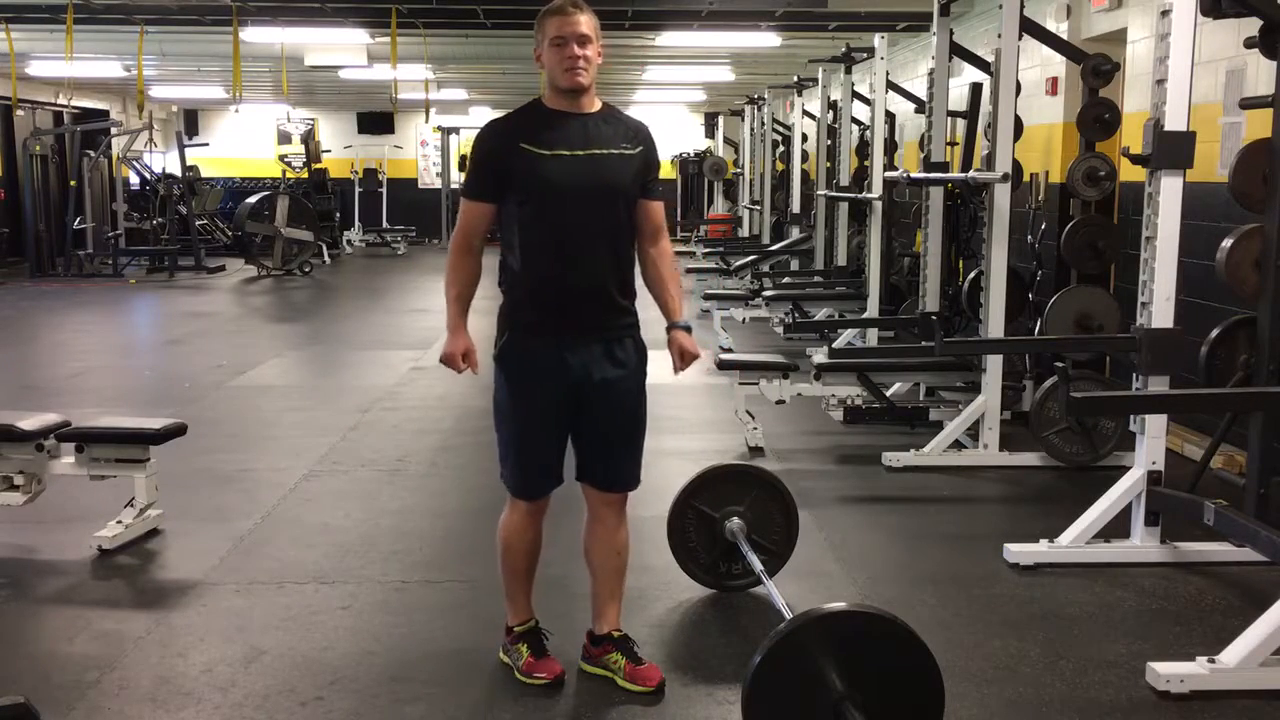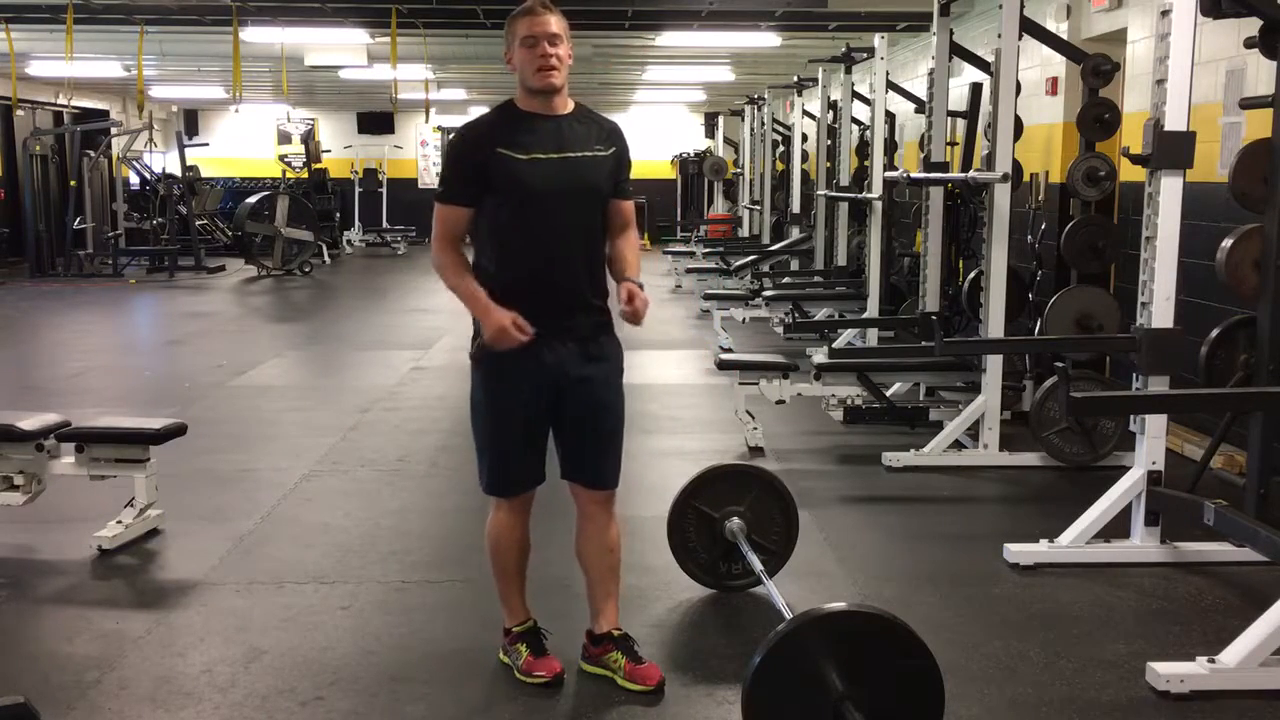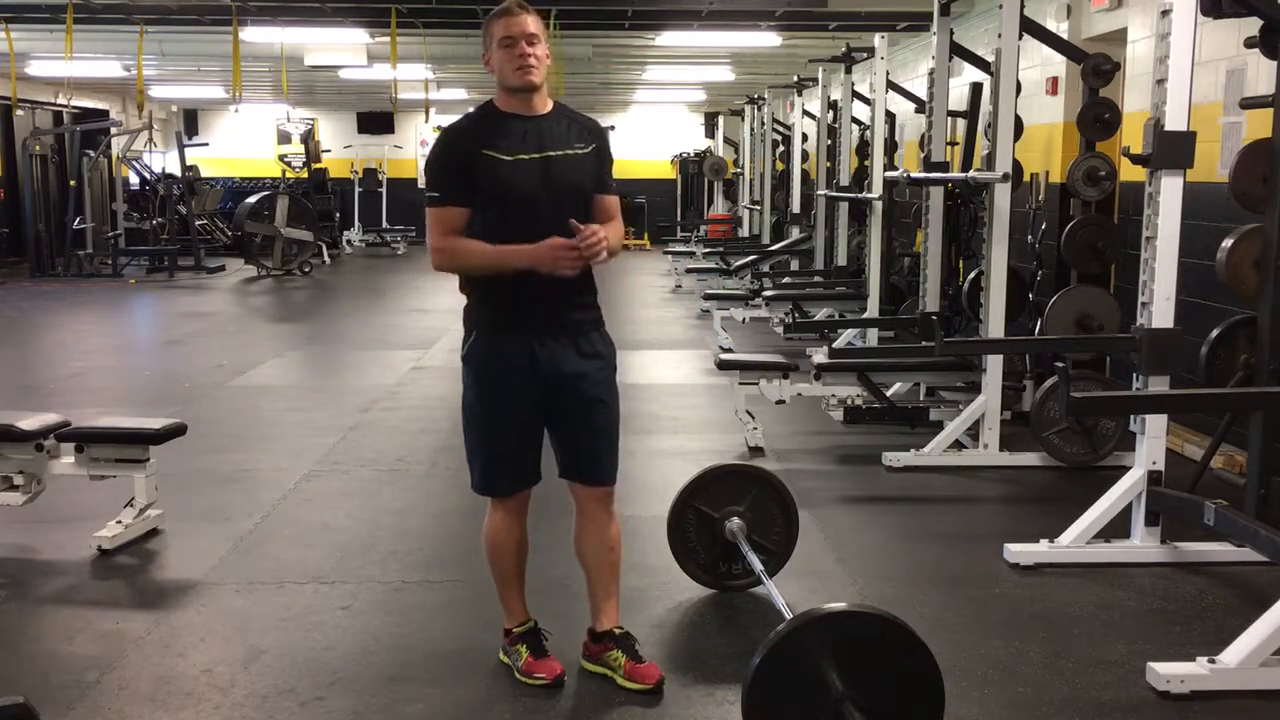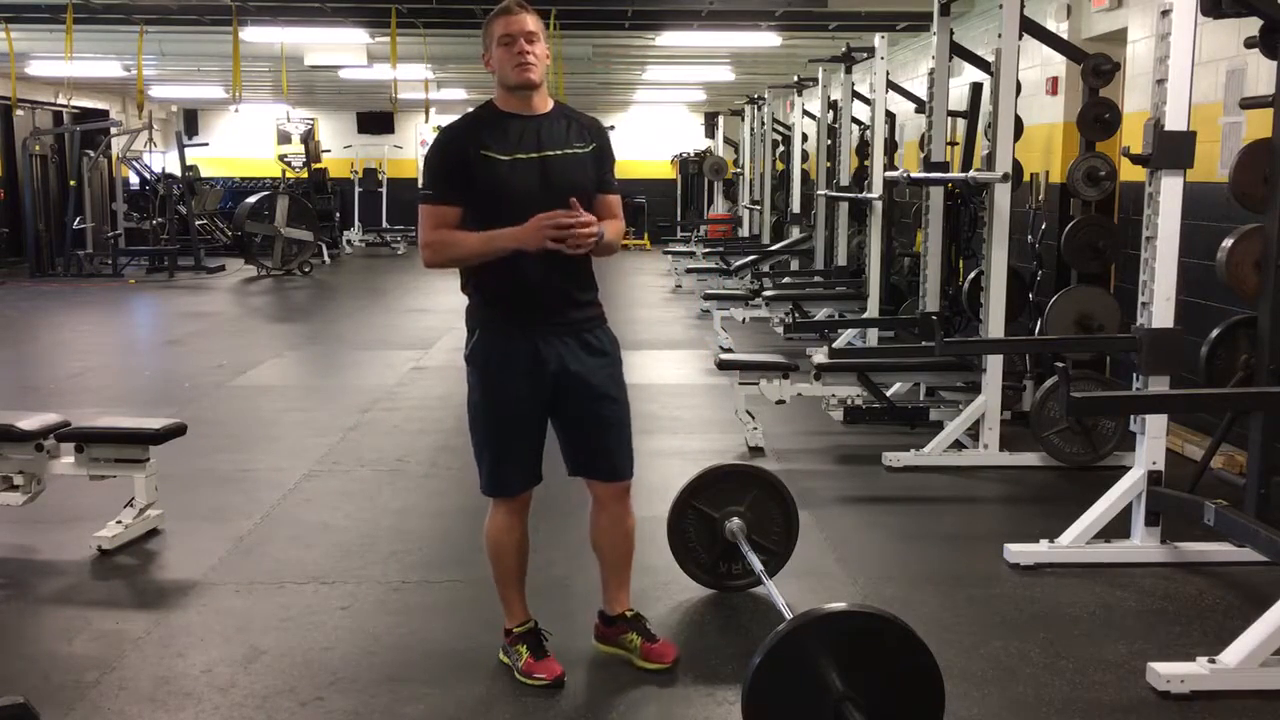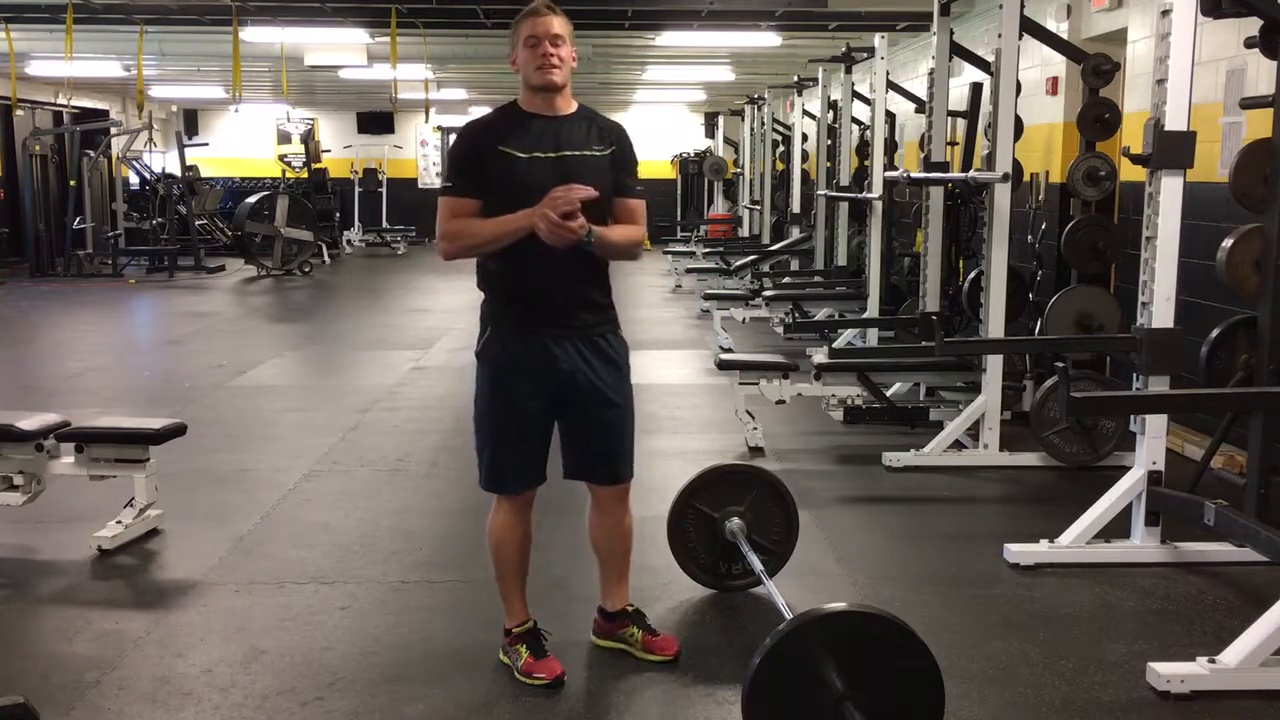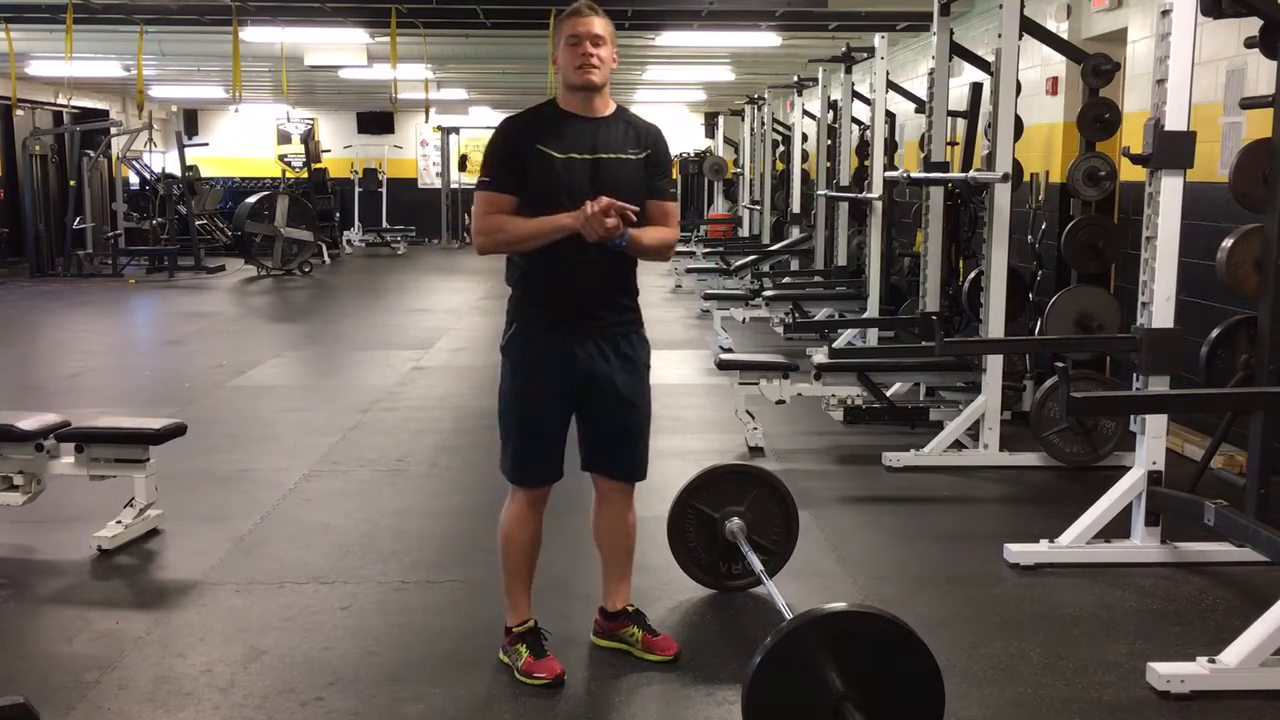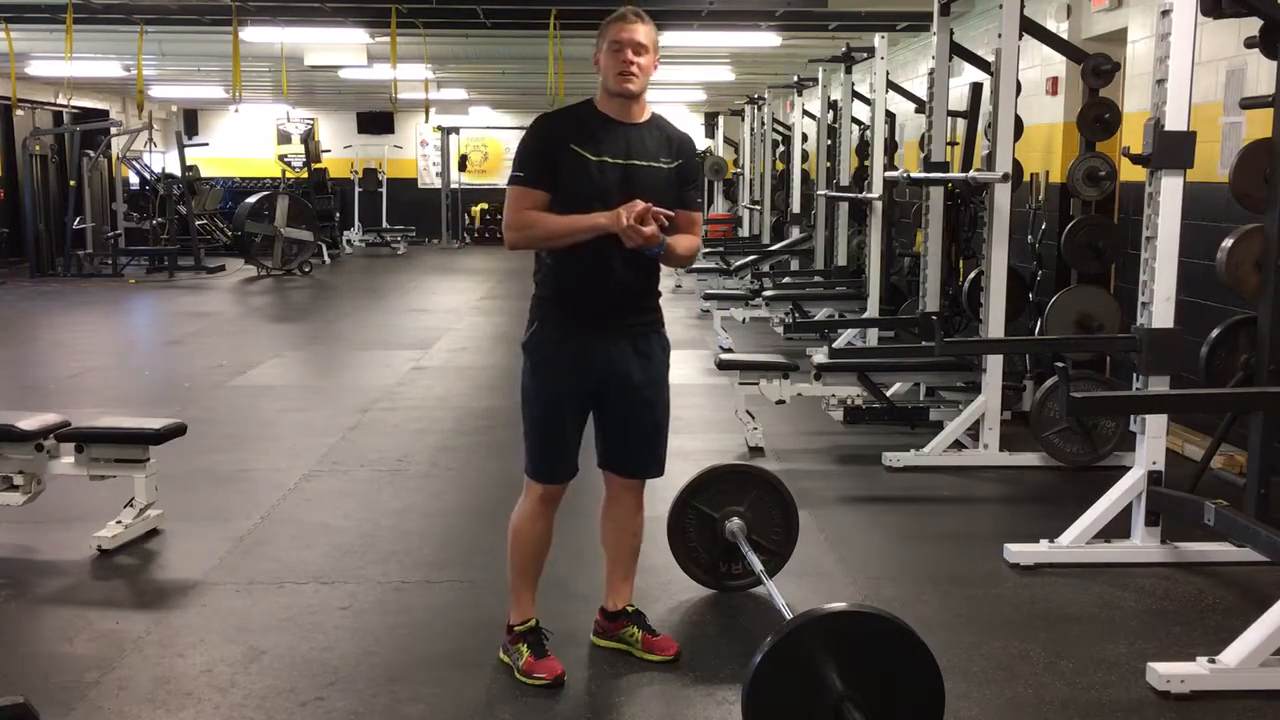
dt=0.3s
person 1, frame 1
left shoulder: (633, 138)
right shoulder: (505, 137)
left elbow: (653, 238)
right elbow: (467, 240)
left wrist: (675, 318)
right wrist: (457, 324)
left hip: (614, 346)
right hip: (531, 347)
left knee: (611, 497)
right knee: (528, 498)
left ankle: (606, 639)
right ankle: (520, 632)
person 1, frame 2
left shoulder: (605, 136)
right shoulder: (479, 140)
left elbow: (622, 228)
right elbow: (446, 244)
left wrist: (631, 281)
right wrist: (483, 308)
left hip: (590, 343)
right hip: (511, 346)
left knee: (598, 495)
right knee: (513, 496)
left ankle: (604, 638)
right ankle: (518, 631)
person 1, frame 3
left shoulder: (586, 133)
right shoulder: (462, 142)
left elbow: (612, 221)
right elbow: (442, 249)
left wrist: (602, 240)
right wrist: (530, 254)
left hip: (581, 337)
right hip: (501, 342)
left knee: (597, 491)
right knee: (509, 496)
left ankle: (606, 638)
right ankle: (519, 633)
person 1, frame 4
left shoulder: (587, 133)
right shoulder: (460, 142)
left elbow: (615, 226)
right elbow: (433, 246)
left wrist: (596, 233)
right wrist: (521, 235)
left hip: (585, 333)
right hip: (504, 341)
left knee: (613, 484)
right knee: (510, 497)
left ankle: (618, 617)
right ankle: (519, 632)
person 1, frame 5
left shoulder: (609, 137)
right shoulder: (483, 138)
left elbow: (635, 238)
right elbow: (450, 239)
left wrist: (585, 234)
right wrist: (533, 216)
left hip: (594, 336)
right hip: (515, 340)
left knee: (612, 486)
right knee: (514, 493)
left ankle: (616, 614)
right ankle: (518, 632)
person 1, frame 6
left shoulder: (645, 139)
right shoulder: (520, 134)
left elbow: (666, 237)
right elbow: (485, 233)
left wrist: (620, 234)
right wrist: (571, 219)
left hip: (618, 336)
right hip: (540, 335)
left knee: (618, 483)
right knee: (530, 489)
left ankle: (616, 612)
right ankle: (519, 629)
person 1, frame 7
left shoulder: (676, 147)
right shoulder: (554, 132)
left elbow: (690, 241)
right elbow: (516, 228)
left wrist: (656, 242)
right wrist: (609, 220)
left hip: (638, 336)
right hip: (562, 333)
left knee: (628, 481)
right knee: (545, 485)
left ankle: (617, 613)
right ankle: (521, 628)
